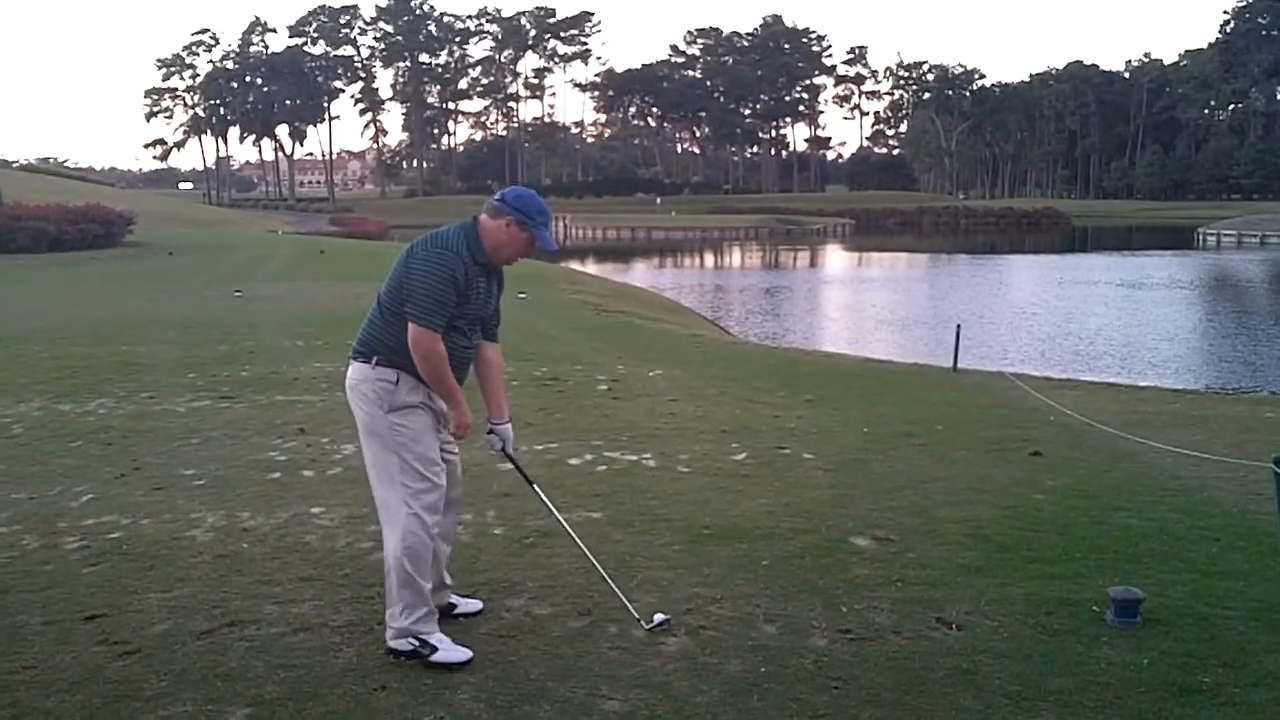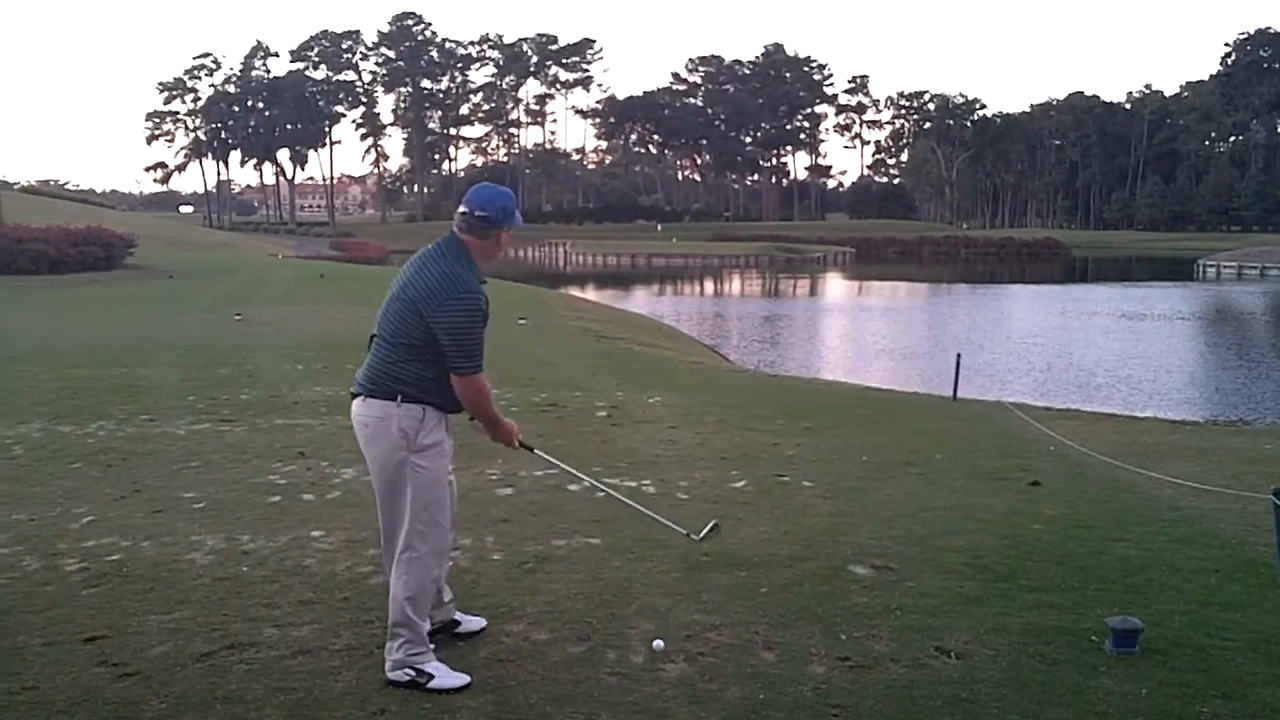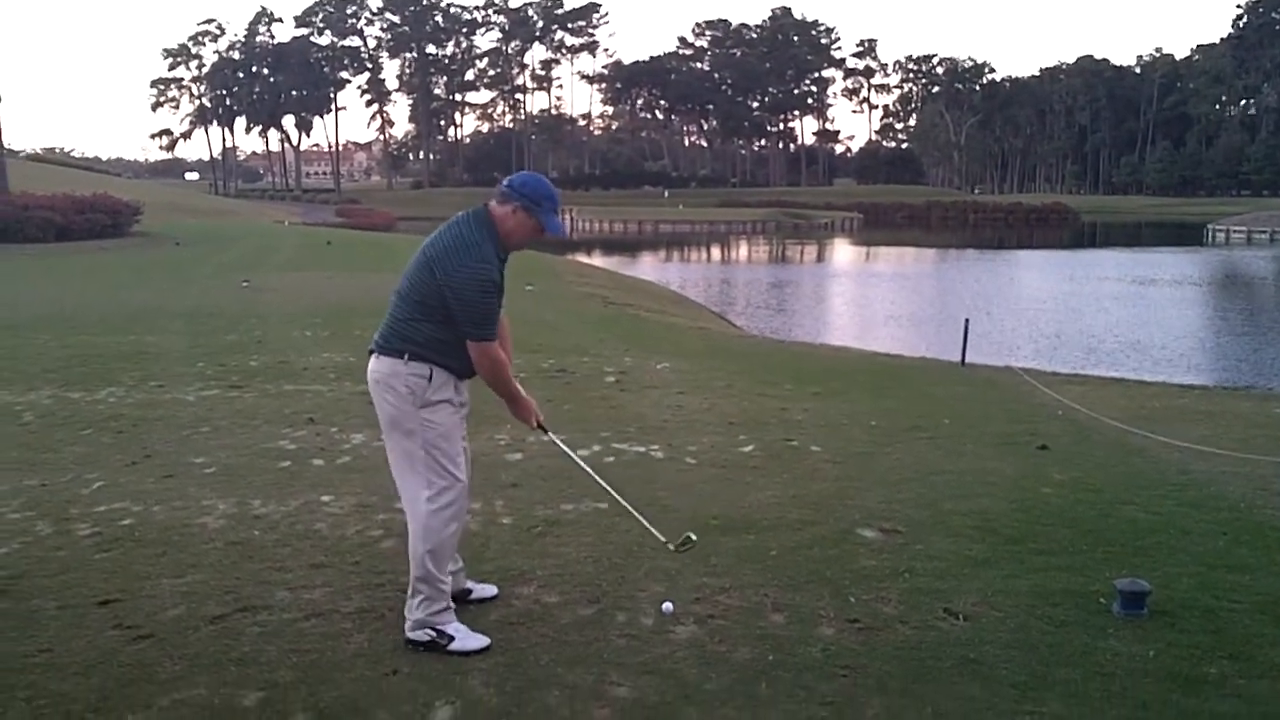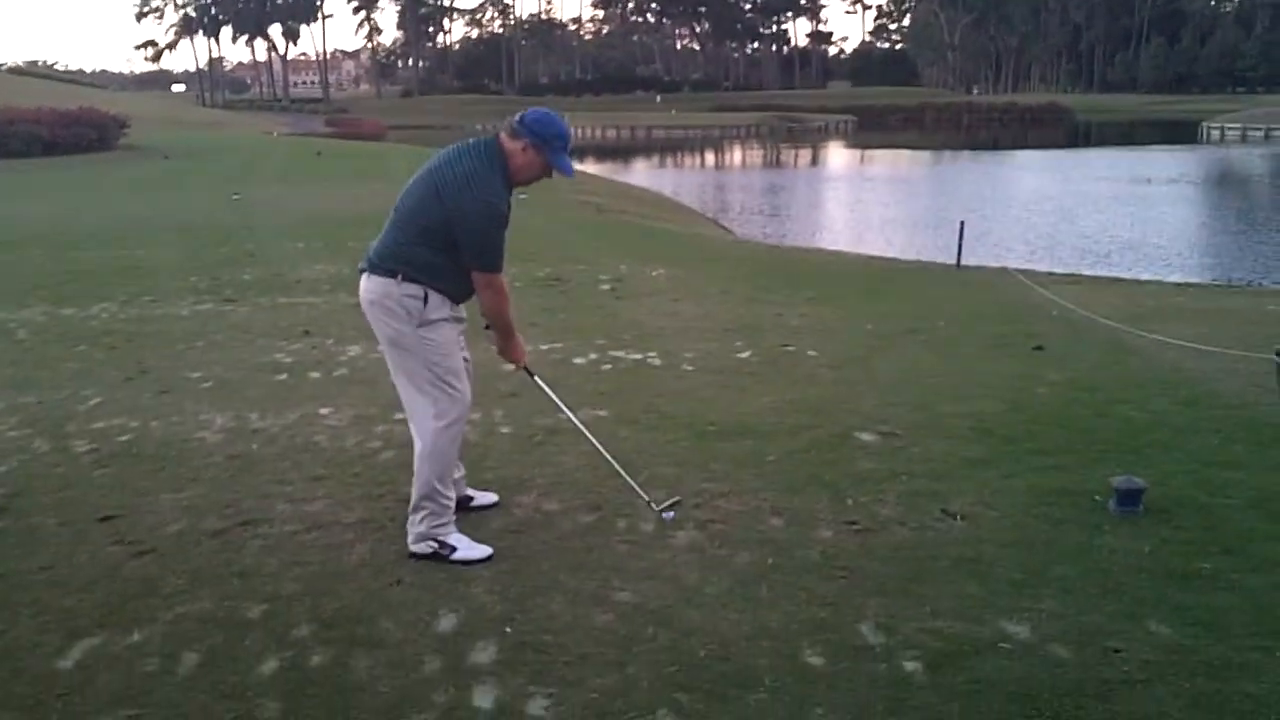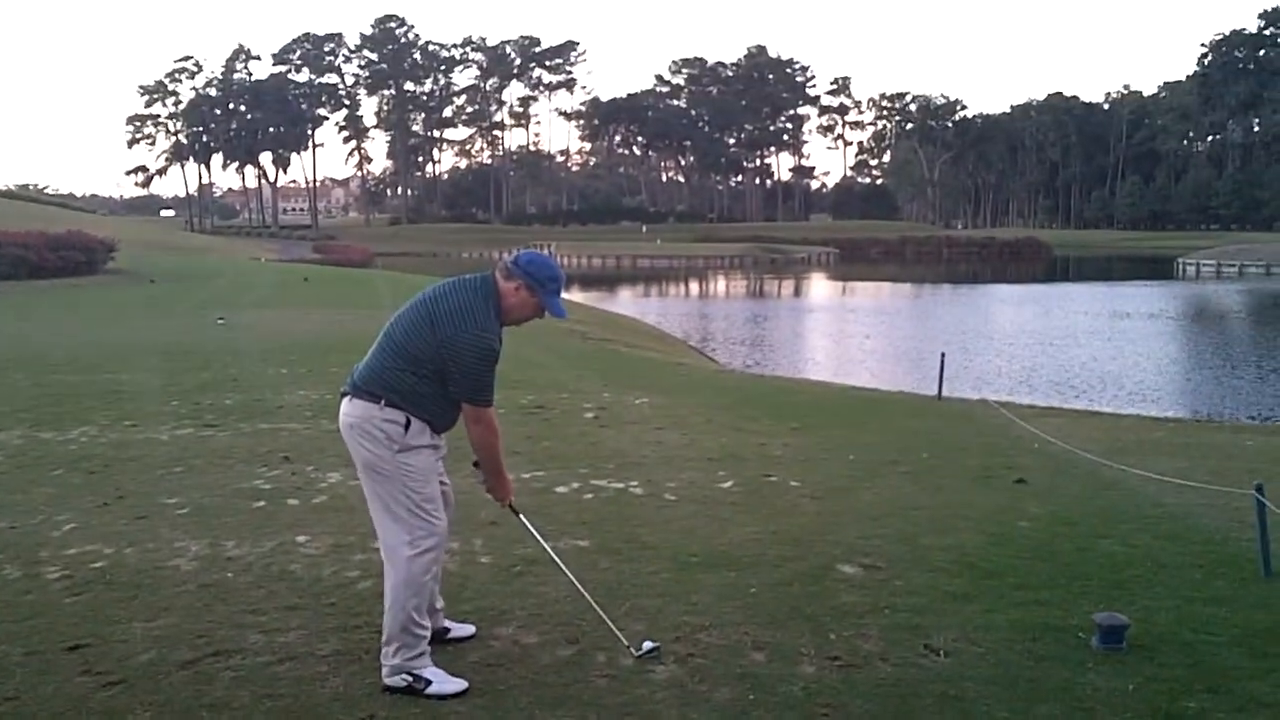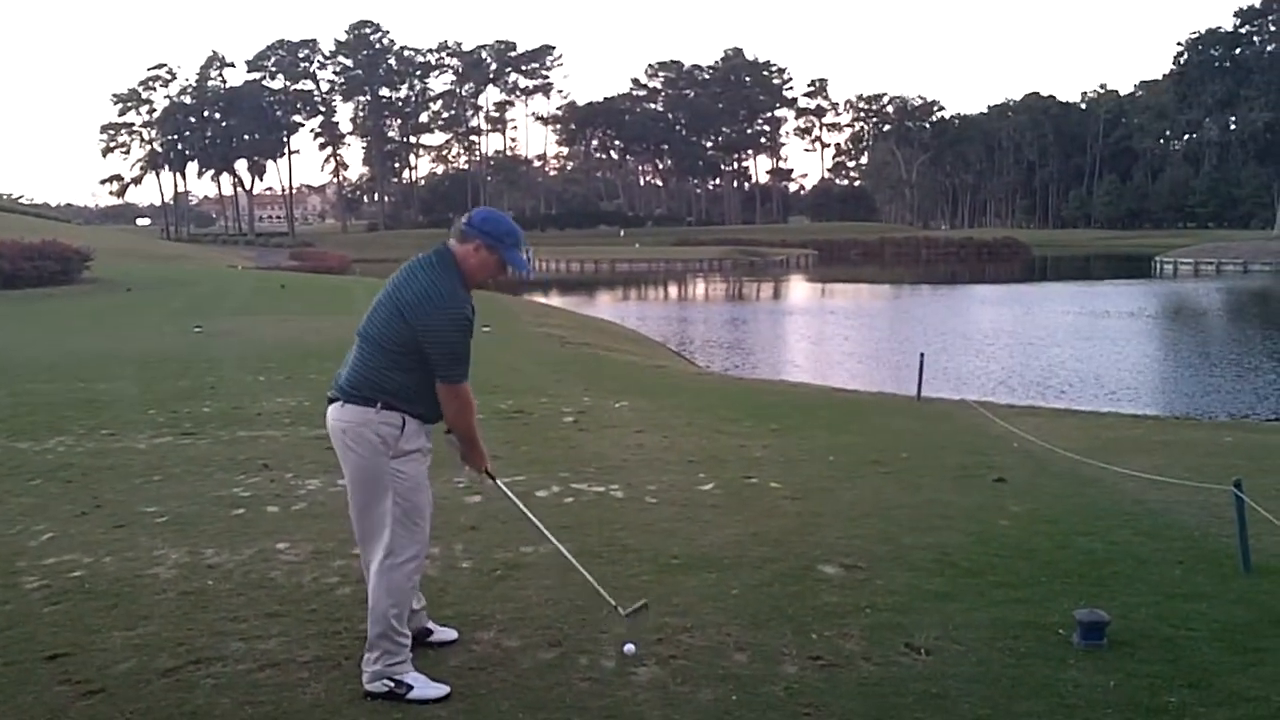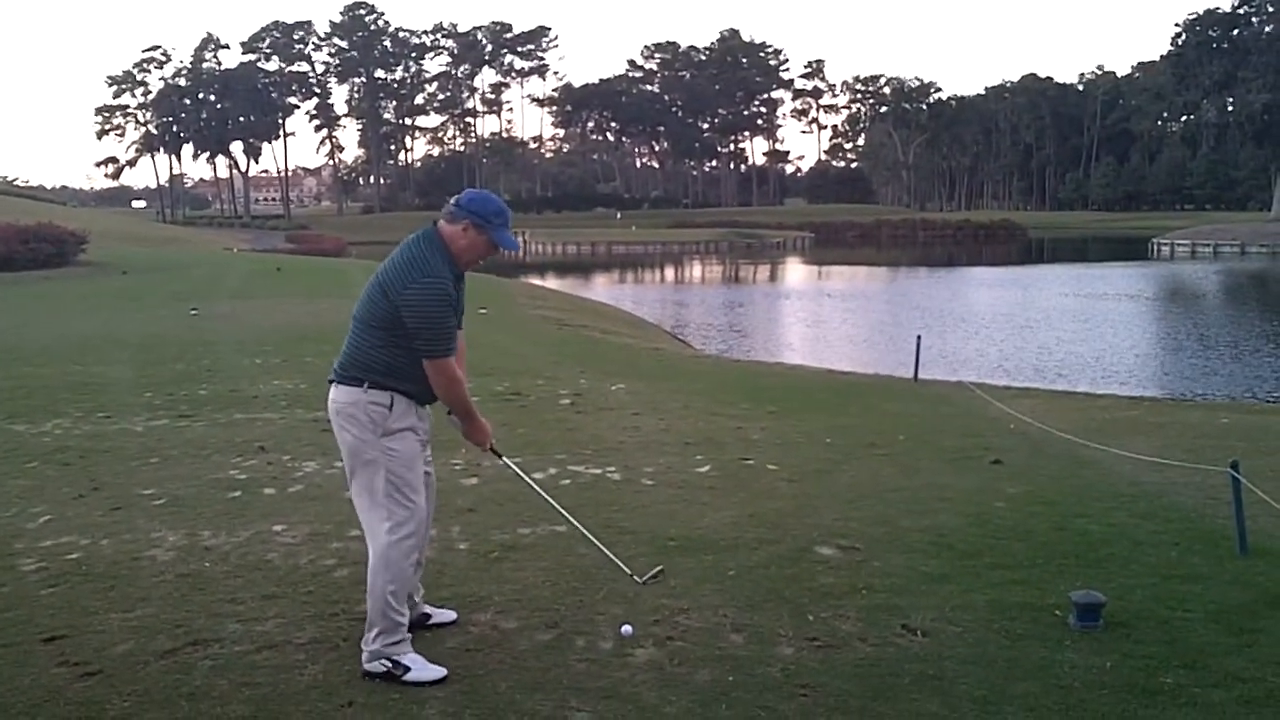
dt=0.7s
person 1, frame 1
left shoulder: (489, 269)
right shoulder: (440, 255)
left elbow: (487, 344)
right elbow: (422, 339)
left wrist: (500, 416)
right wrist: (457, 406)
left hip: (424, 385)
right hip: (388, 382)
left knee: (443, 494)
right knee: (416, 501)
left ankle: (434, 594)
right ankle: (410, 629)
person 1, frame 2
left shoulder: (437, 258)
right shoulder: (459, 291)
right elbow: (468, 382)
left wrist: (485, 416)
right wrist: (497, 426)
left hip: (401, 408)
right hip: (403, 417)
left knee: (433, 522)
right knee: (419, 536)
left ankle: (435, 612)
right ankle: (407, 659)
person 1, frame 3
left shoulder: (480, 236)
right shoulder: (471, 257)
left elbow: (493, 316)
right elbow: (483, 351)
left wrist: (513, 379)
right wrist: (516, 399)
left hip: (431, 371)
right hip: (412, 375)
left knee: (450, 482)
right knee: (439, 491)
left ankle: (448, 580)
right ankle: (428, 618)
person 1, frame 4
left shoulder: (476, 156)
right shoulder: (482, 191)
right elbow: (489, 283)
right wrist: (509, 338)
left hip: (415, 288)
right hip: (406, 295)
left knee: (451, 388)
right knee: (444, 406)
left ankle: (448, 488)
right ankle: (430, 532)
person 1, frame 5
left shoulder: (471, 292)
right shoulder: (476, 326)
right elbow: (479, 419)
right wrist: (498, 477)
left hip: (394, 414)
right hip: (386, 422)
left knee: (435, 513)
right knee: (418, 535)
left ankle: (427, 621)
right ankle: (404, 665)
person 1, frame 6
left shoulder: (427, 269)
right shoulder: (447, 301)
right elbow: (453, 391)
left wrist: (462, 436)
right wrist: (472, 446)
left hip: (364, 412)
right hip: (381, 424)
left knee: (404, 533)
right knee: (398, 542)
left ankle: (409, 622)
right ankle: (385, 670)
person 1, frame 7
left shoulder: (441, 259)
right shoulder: (426, 277)
left elbow: (452, 339)
right elbow: (440, 369)
left wrist: (464, 404)
right wrist: (472, 421)
left hip: (396, 400)
right hip: (372, 404)
left knee: (414, 509)
right knee: (398, 522)
left ankle: (406, 606)
right ankle: (385, 650)
